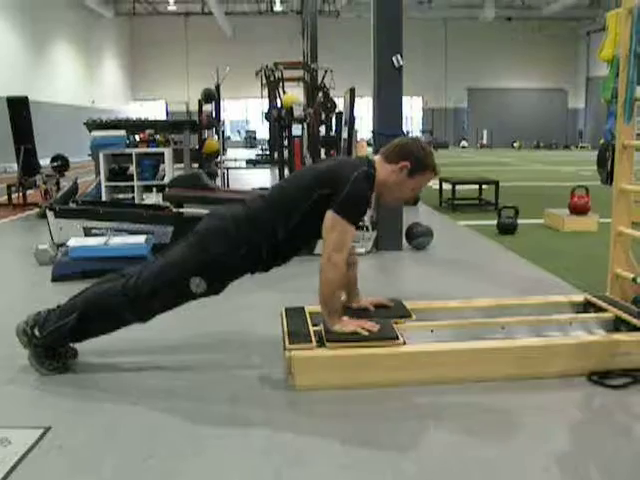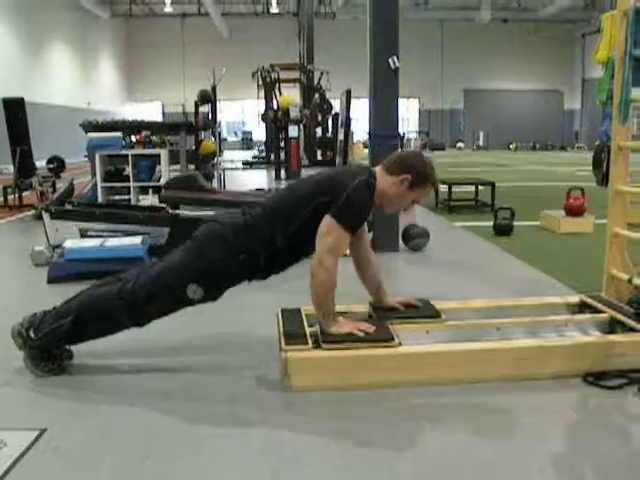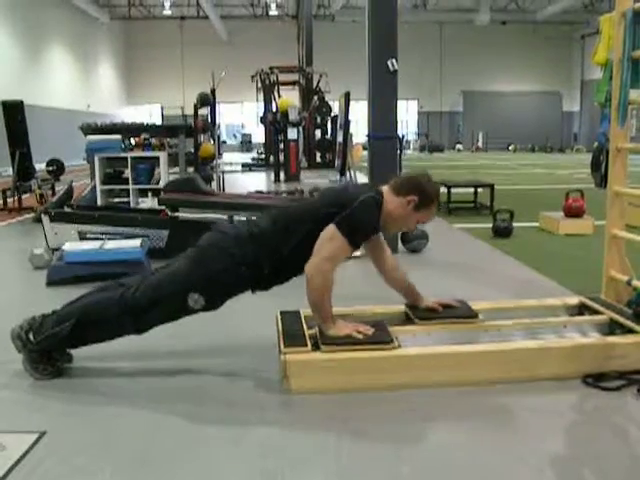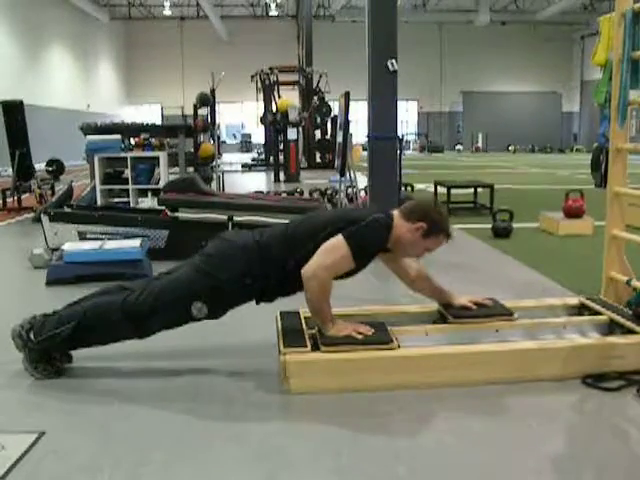
dt=0.3s
person 1, frame 1
left shoulder: (357, 176)
right shoulder: (358, 184)
left elbow: (343, 248)
right elbow: (332, 258)
left wrist: (355, 297)
right wrist: (334, 319)
left hip: (232, 232)
right hip: (230, 244)
left knee: (142, 285)
right knee: (139, 296)
left ankle: (49, 326)
right ankle: (42, 332)
person 1, frame 2
left shoulder: (359, 186)
right shoulder: (359, 192)
left elbow: (361, 249)
right elbow: (324, 261)
left wrist: (382, 299)
right wrist: (329, 322)
left hip: (231, 238)
right hip: (229, 253)
left knee: (139, 290)
right knee: (137, 301)
left ankle: (46, 329)
right ankle: (39, 334)
person 1, frame 3
left shoulder: (368, 205)
right shoulder: (366, 209)
left elbow: (385, 260)
right elbow: (317, 269)
left wrist: (417, 300)
right wrist: (329, 325)
left hip: (232, 247)
right hip: (230, 262)
left knee: (140, 295)
right knee: (137, 308)
left ankle: (45, 329)
right ankle: (38, 337)
person 1, frame 4
left shoulder: (380, 225)
right shoulder: (375, 229)
left elbow: (410, 273)
right elbow: (314, 273)
left wrist: (451, 299)
right wrist: (329, 325)
left hip: (239, 254)
right hip: (236, 272)
left knee: (143, 298)
right knee: (141, 313)
left ankle: (48, 329)
right ankle: (40, 337)
